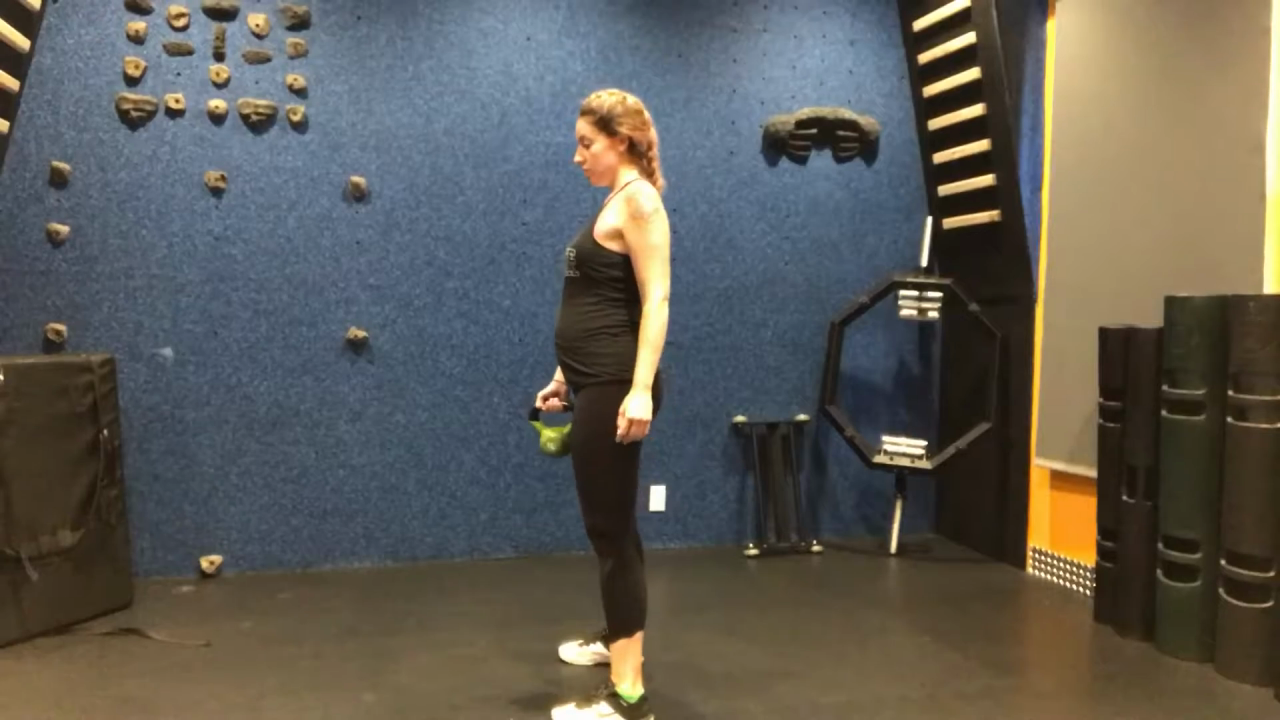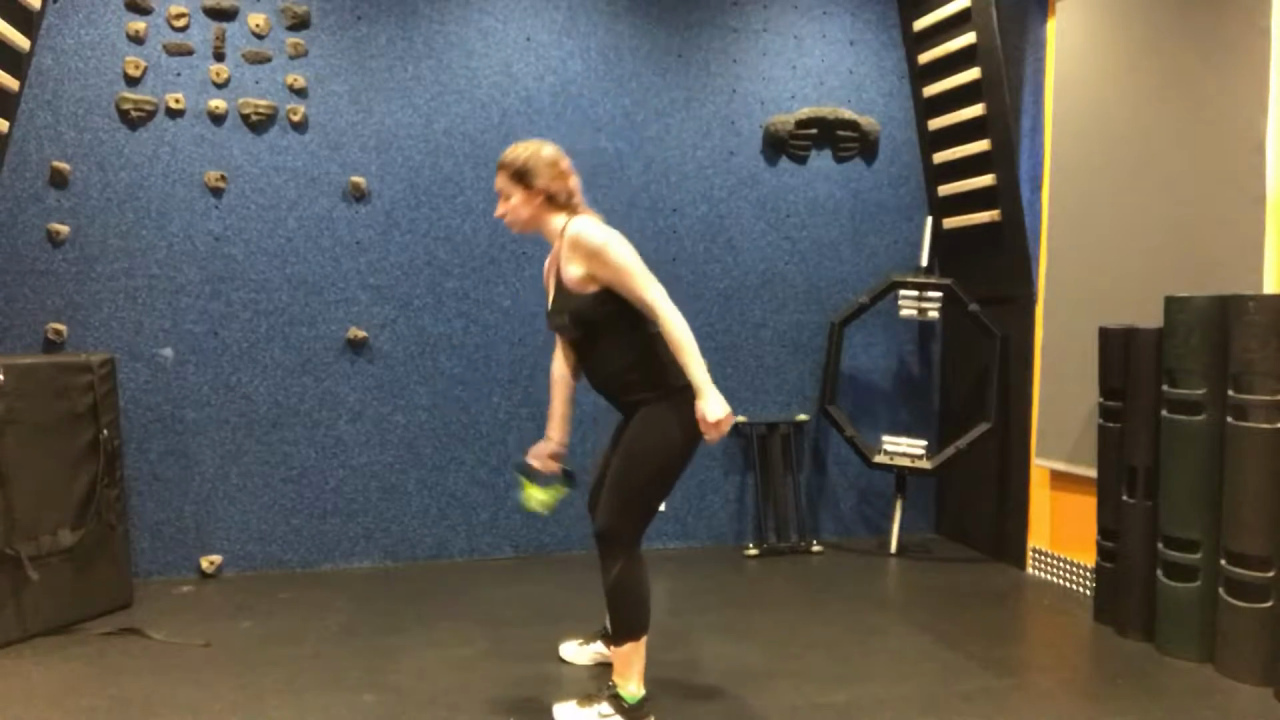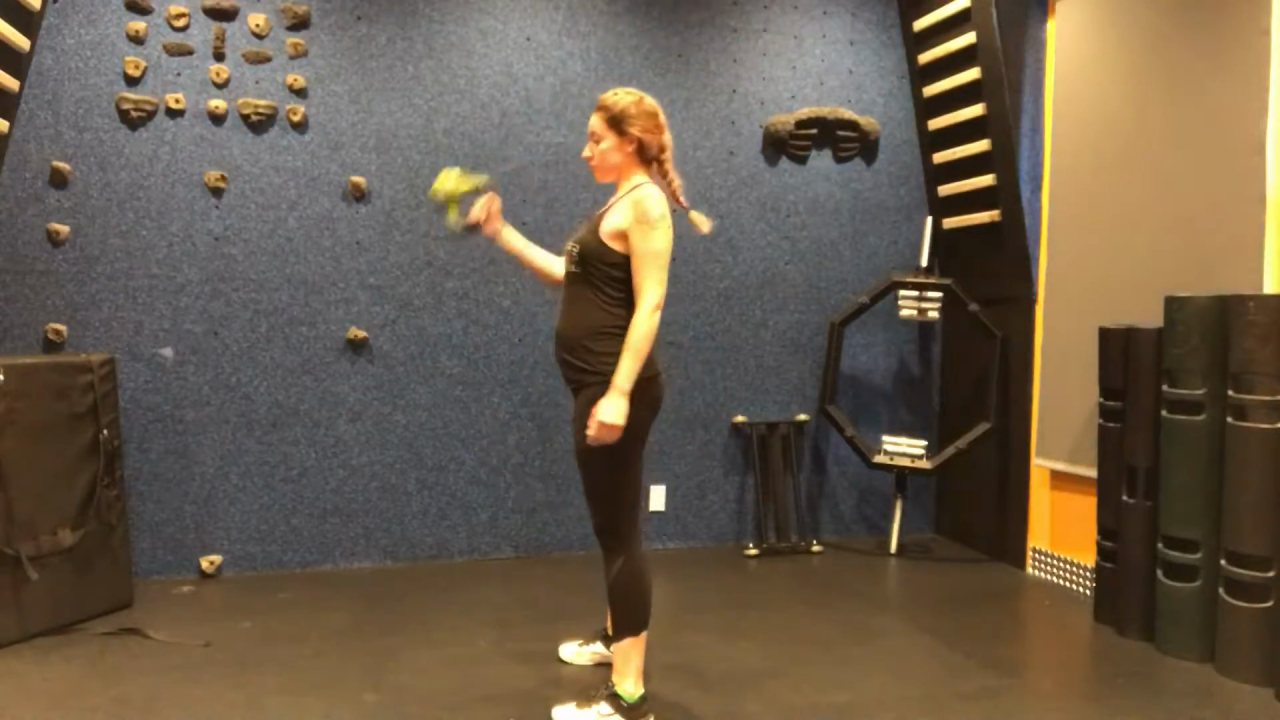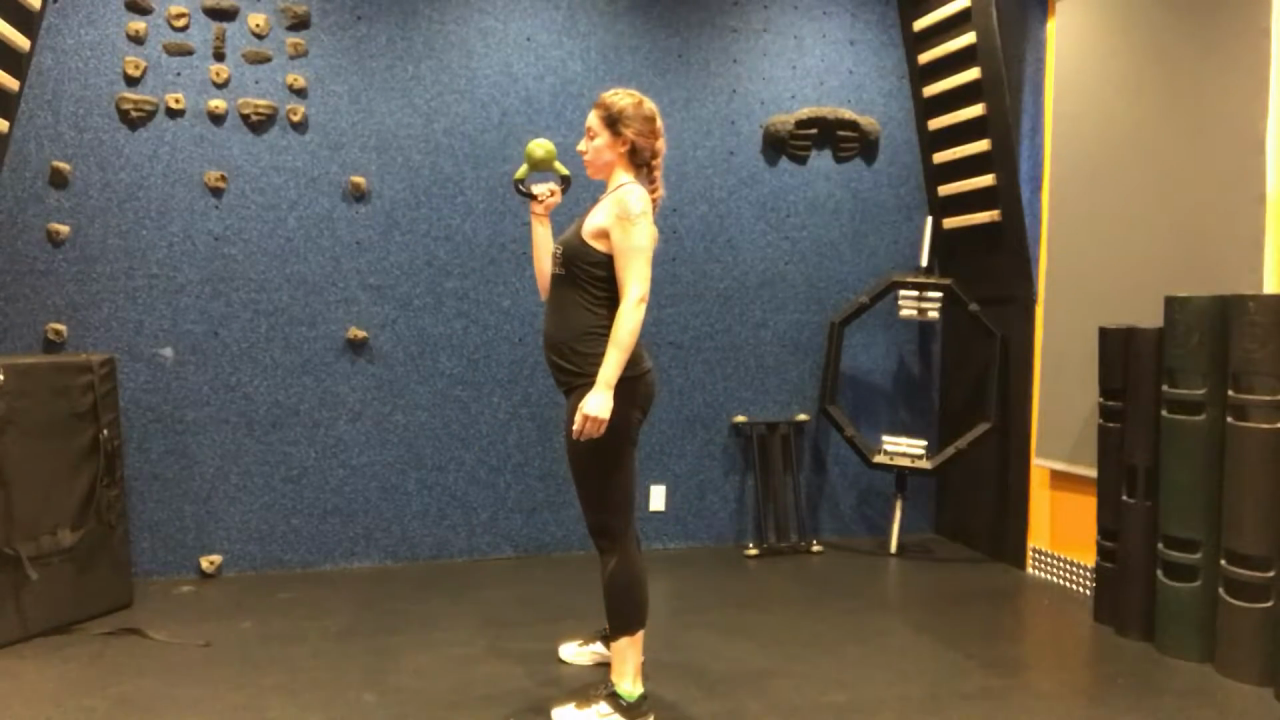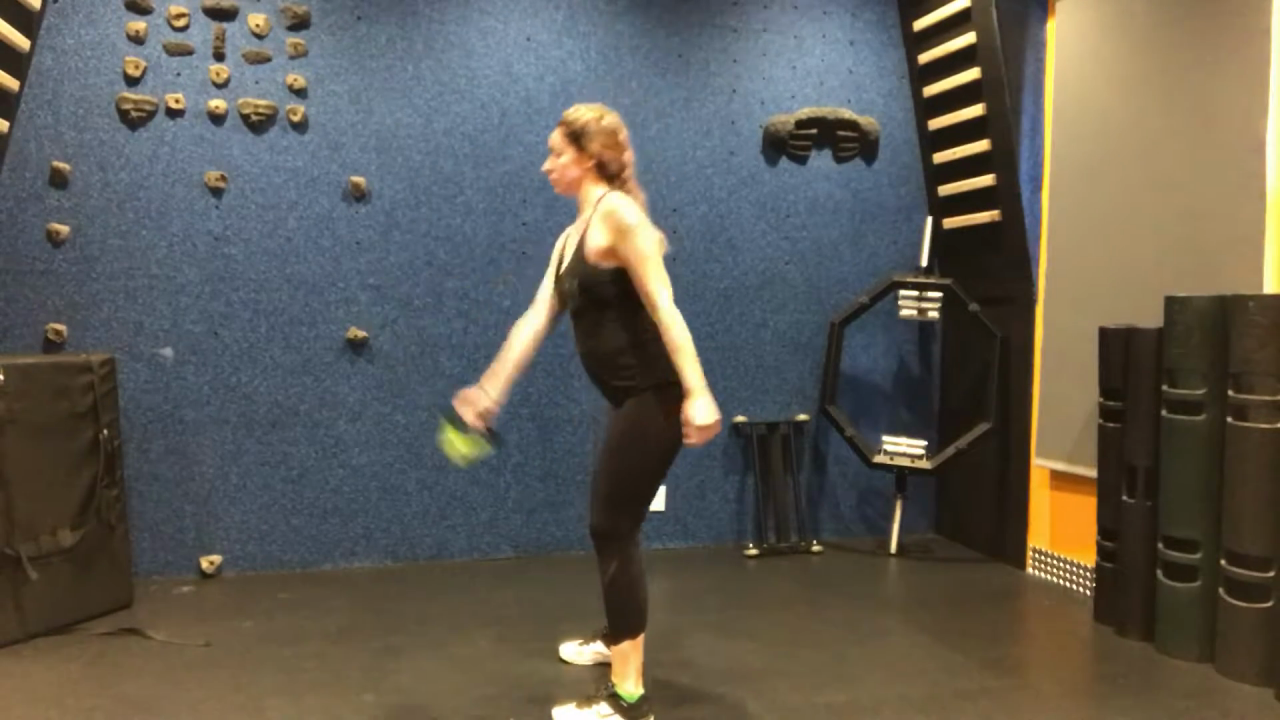
dt=1s
person 1, frame 1
left shoulder: (639, 201)
right shoulder: (613, 203)
left elbow: (656, 302)
left wrist: (641, 390)
right wrist: (563, 378)
left hip: (615, 388)
right hip: (593, 385)
left knee: (609, 529)
right knee: (607, 524)
right ankle: (618, 635)
person 1, frame 2
left shoulder: (589, 240)
right shoulder: (554, 260)
left elbow: (661, 308)
right elbow: (567, 353)
left wrist: (705, 391)
right wrist: (555, 434)
left hip: (669, 402)
right hip: (643, 403)
left knee: (616, 530)
right knee: (604, 510)
right ankle: (617, 634)
person 1, frame 3
left shoulder: (645, 203)
right shoulder: (619, 203)
left elbow: (650, 307)
right elbow: (568, 271)
left wrist: (619, 394)
right wrist: (501, 232)
left hip: (618, 388)
right hip: (596, 383)
left knee: (617, 528)
right knee: (611, 522)
right ankle: (617, 635)
person 1, frame 4
left shoulder: (629, 201)
right shoulder: (605, 204)
left elbow: (634, 301)
right elbow: (550, 288)
left wrist: (604, 388)
right wrist: (540, 218)
left hip: (608, 386)
right hip: (590, 384)
left knee: (612, 528)
right knee: (608, 523)
right ankle: (618, 635)
person 1, frame 5
left shoulder: (618, 213)
right shoulder: (576, 232)
left elbow: (662, 305)
right elbow: (538, 316)
left wrist: (698, 393)
right wrist: (491, 389)
left hip: (655, 397)
right hip: (634, 397)
left knee: (611, 527)
right knee: (610, 520)
right ankle: (620, 633)
